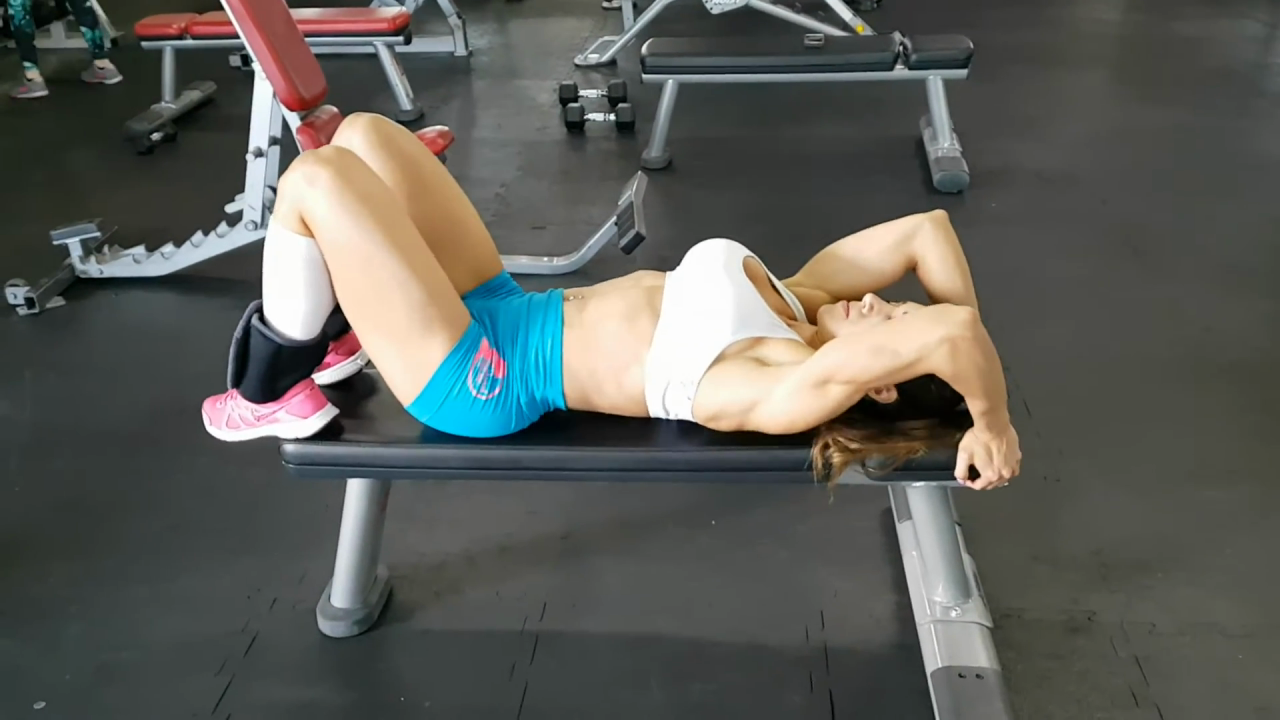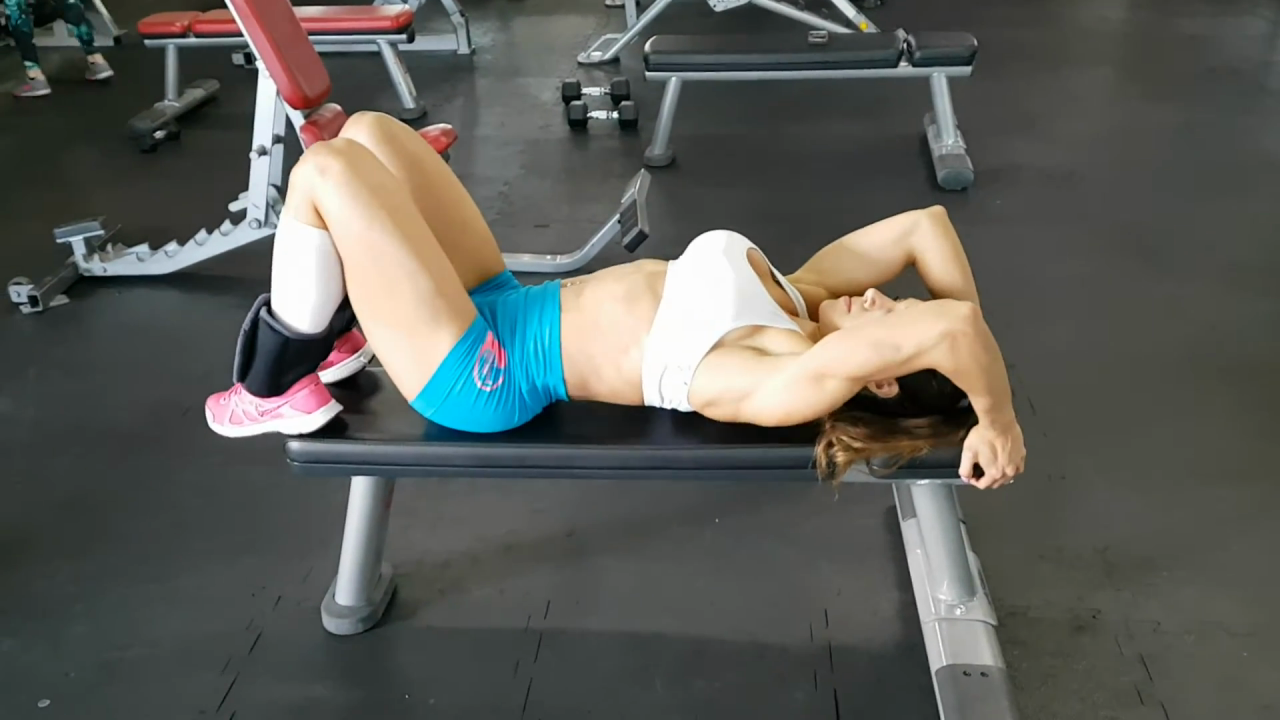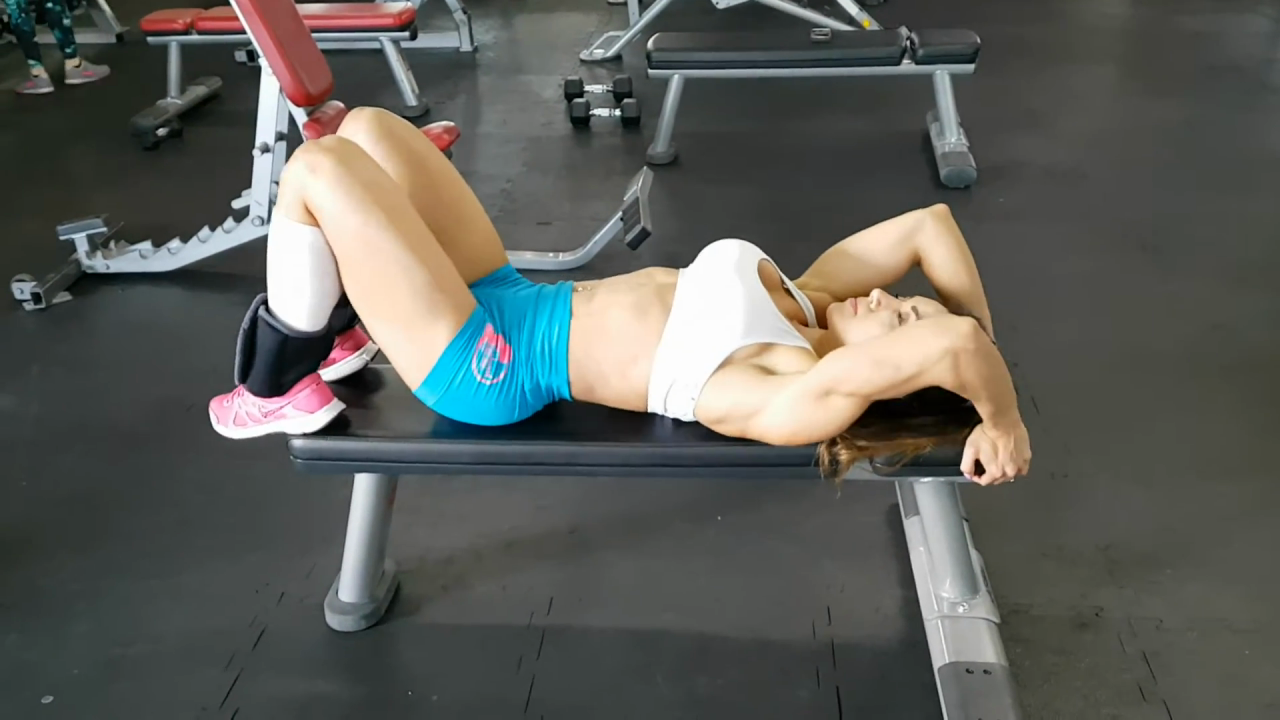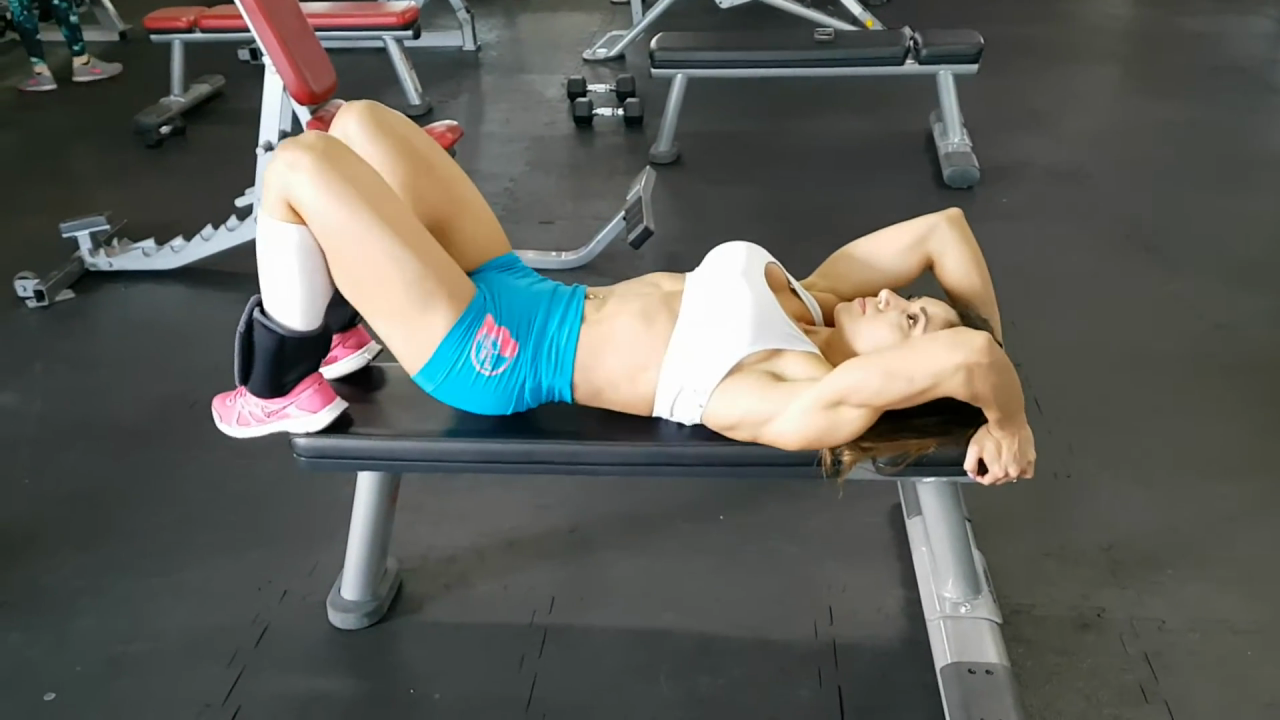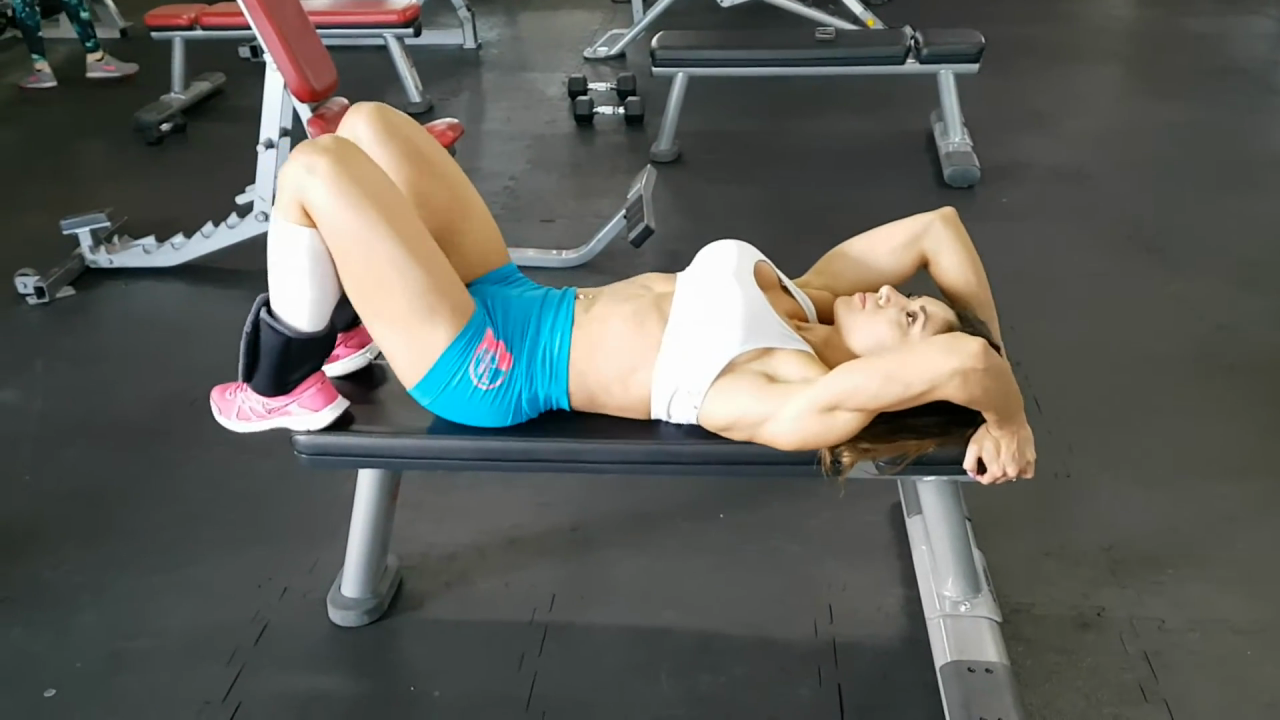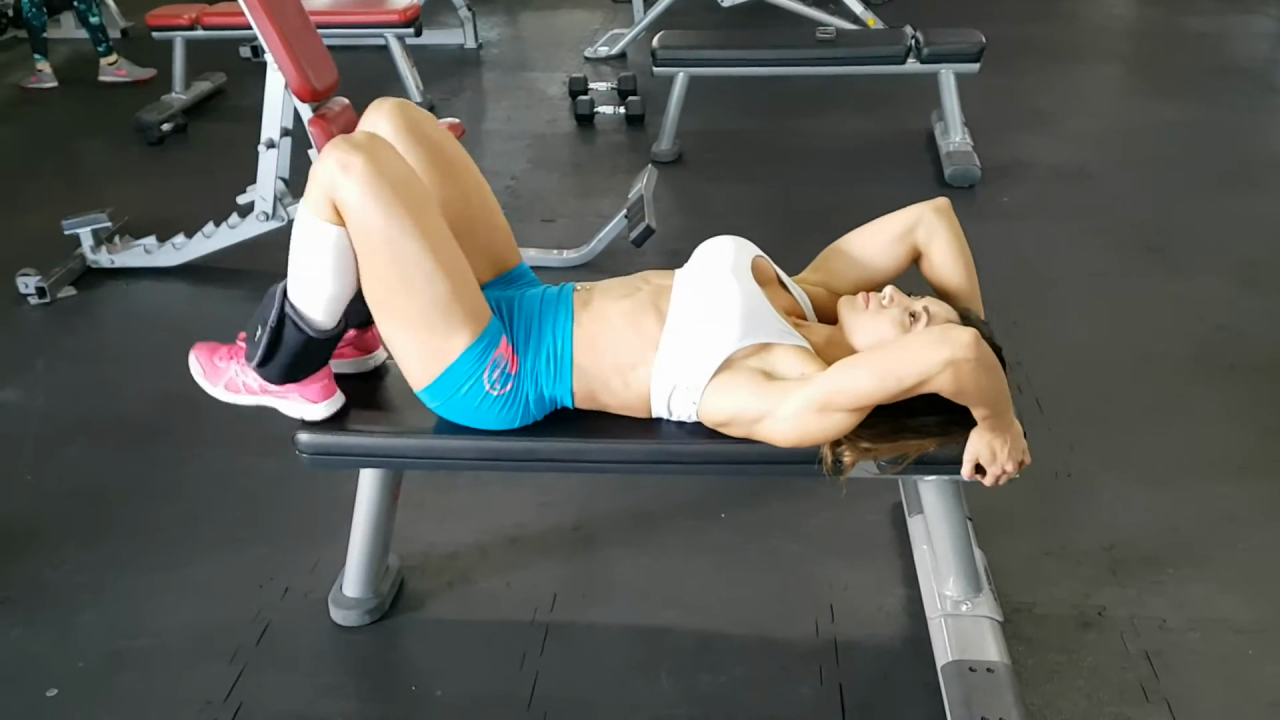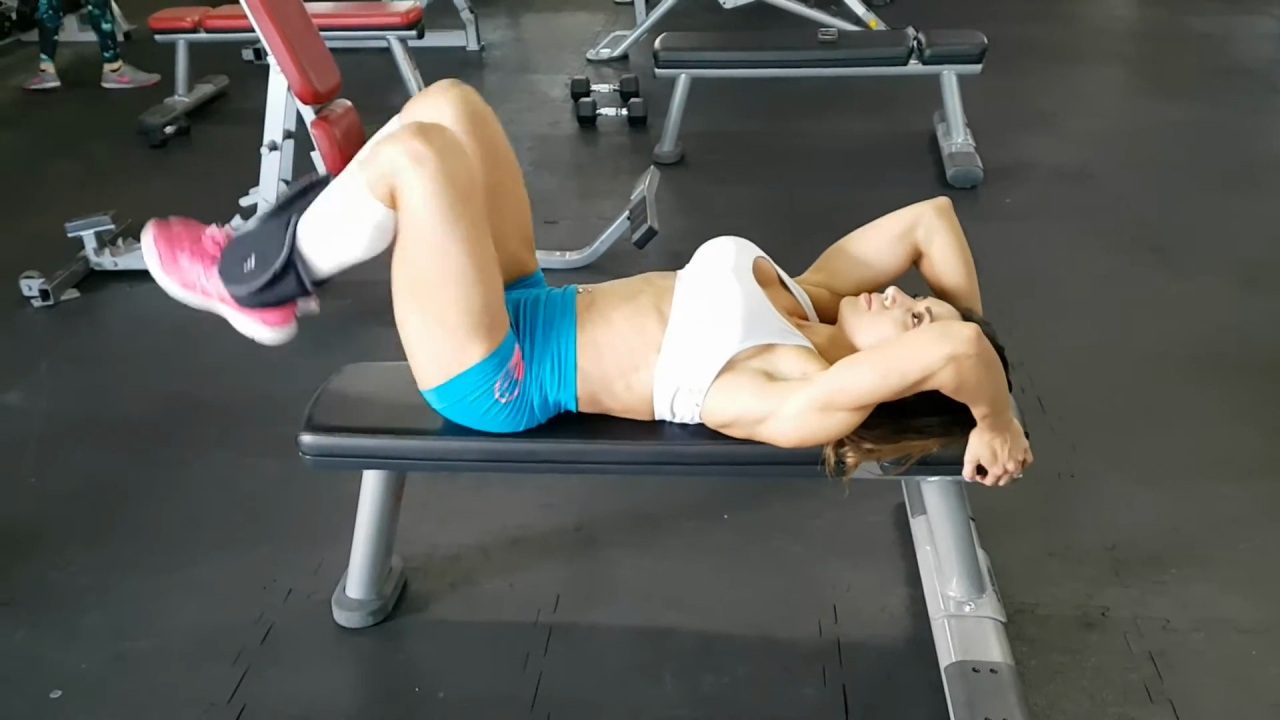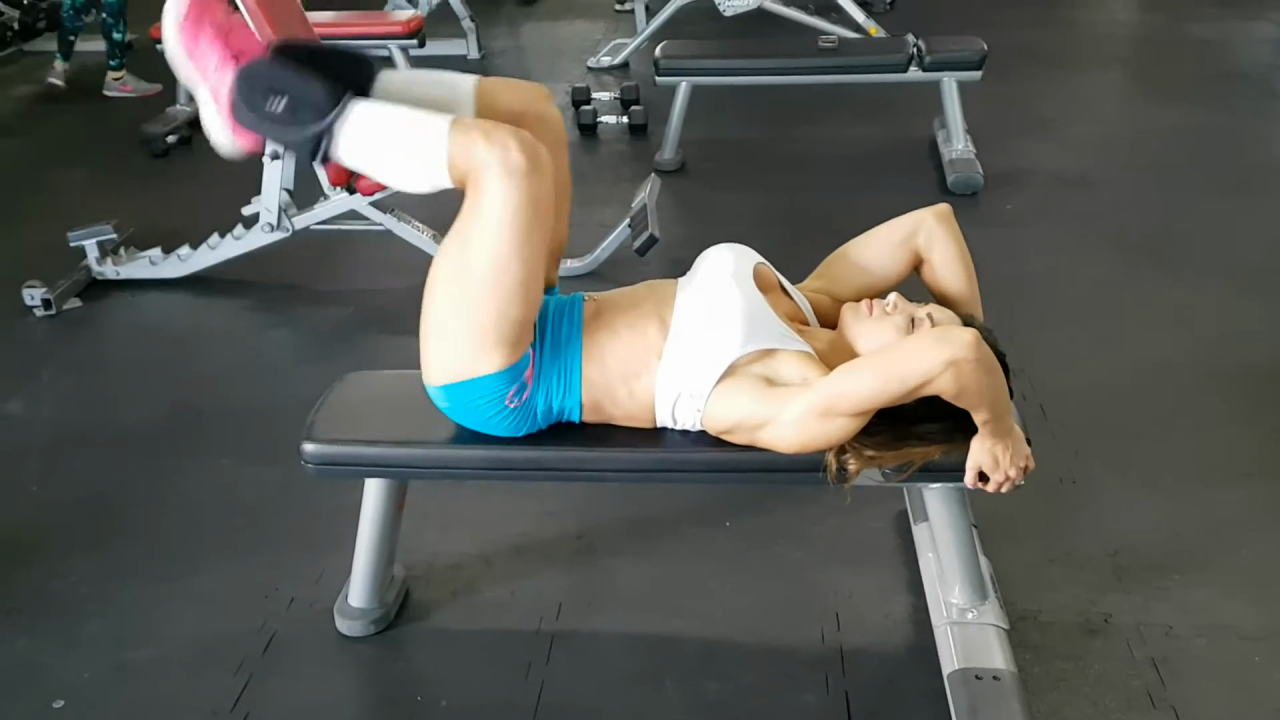
dt=0.2s
person 1, frame 1
left shoulder: (802, 389)
right shoulder: (800, 306)
left elbow: (953, 332)
right elbow: (928, 227)
left wrist: (990, 419)
right wrist: (971, 334)
left hip: (476, 383)
right hip: (502, 313)
left knee: (314, 179)
right knee: (362, 133)
left ankle: (275, 390)
right ankle: (327, 330)
person 1, frame 2
left shoulder: (803, 380)
right shoulder: (801, 304)
left elbow: (952, 326)
right elbow: (924, 222)
left wrist: (996, 416)
right wrist: (973, 342)
left hip: (477, 377)
right hip: (501, 309)
left knee: (325, 170)
right knee: (367, 132)
left ankle: (279, 387)
right ankle: (334, 329)
person 1, frame 3
left shoulder: (807, 398)
right shoulder: (805, 307)
left elbow: (955, 346)
right elbow: (929, 222)
left wrist: (1001, 419)
right wrist: (982, 334)
left hip: (482, 370)
right hip: (507, 305)
left knee: (316, 167)
right knee: (364, 128)
left ankle: (280, 386)
right ankle: (335, 326)
person 1, frame 4
left shoulder: (818, 405)
right shoulder: (812, 309)
left elbow: (968, 356)
right elbow: (943, 226)
left wrist: (1007, 420)
right wrist: (995, 346)
left hip: (487, 358)
right hip: (515, 296)
left knee: (297, 165)
right knee: (358, 121)
left ankle: (281, 386)
right ankle: (336, 323)
person 1, frame 5
left shoulder: (814, 403)
right shoulder: (810, 305)
left elbow: (963, 365)
right elbow: (937, 224)
left wrist: (1007, 419)
right wrist: (992, 341)
left hip: (484, 371)
right hip: (514, 305)
left knee: (315, 169)
right knee: (366, 124)
left ankle: (284, 385)
right ankle: (342, 324)
person 1, frame 6
left shoulder: (811, 401)
right shoulder: (808, 305)
left elbow: (957, 351)
right elbow: (929, 217)
left wrist: (998, 421)
right wrist: (978, 331)
left hip: (491, 375)
right hip: (519, 304)
left knee: (349, 163)
right knee: (389, 121)
left ankle: (288, 366)
right ankle: (346, 321)
person 1, frame 7
left shoulder: (816, 403)
right shoulder: (808, 309)
left elbow: (957, 349)
right elbow: (929, 217)
left wrist: (997, 422)
right wrist: (974, 331)
left hip: (491, 381)
right hip: (526, 310)
left knee: (419, 153)
right knee: (449, 103)
left ankle: (257, 282)
right ankle: (275, 260)
person 1, frame 8
left shoulder: (818, 409)
right shoulder: (810, 312)
left elbow: (955, 360)
right elbow: (930, 222)
left wrist: (995, 428)
right wrist: (967, 325)
left hip: (494, 385)
right hip: (539, 326)
left knee: (512, 158)
right knee: (526, 111)
left ankle: (266, 103)
right ankle: (279, 94)
